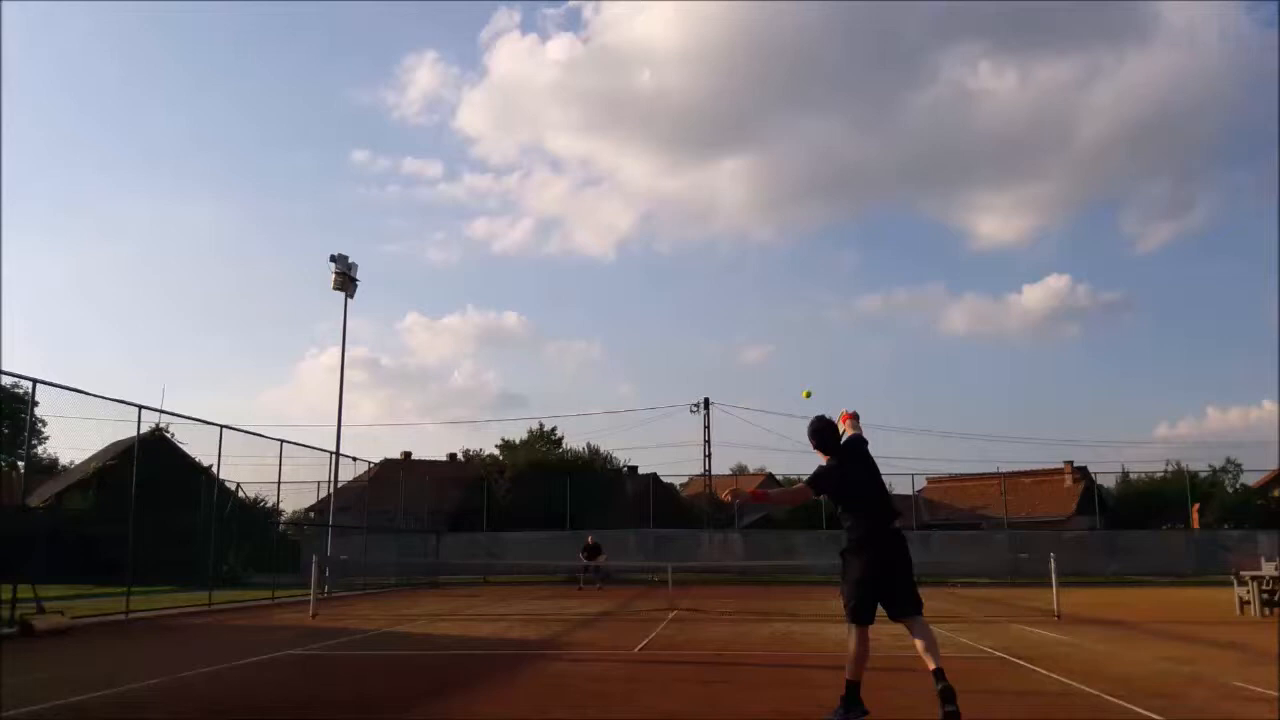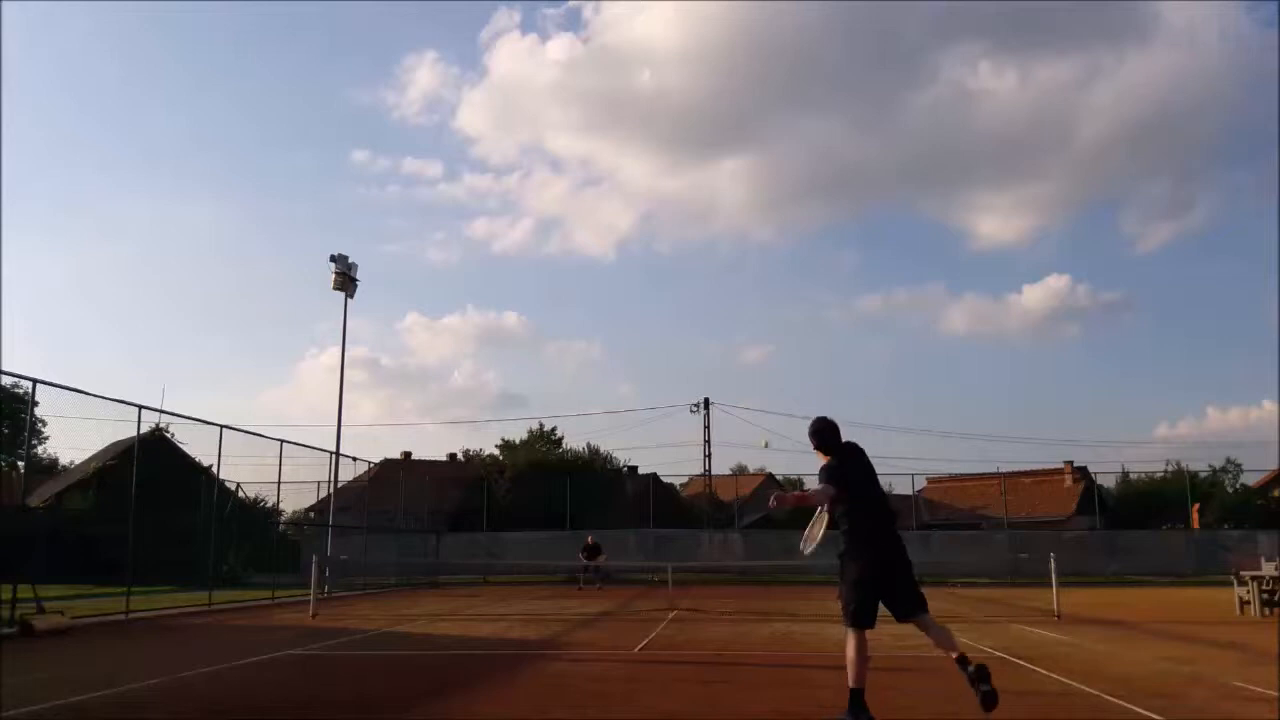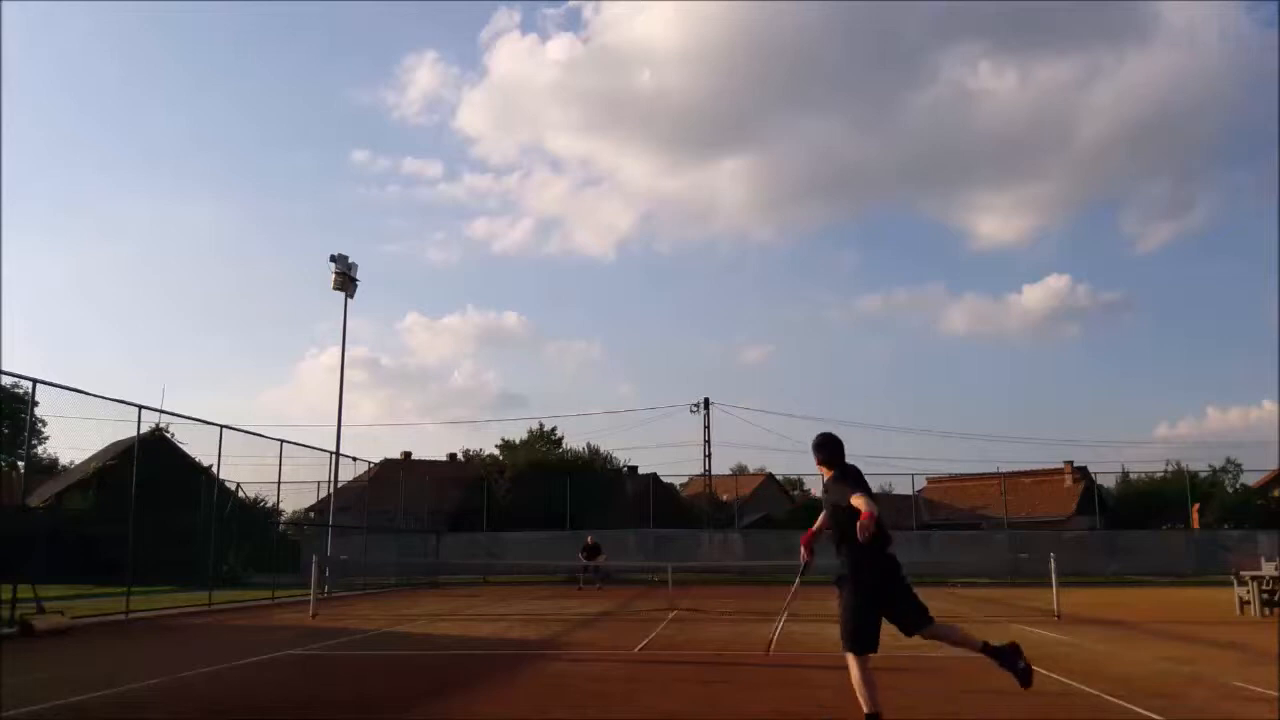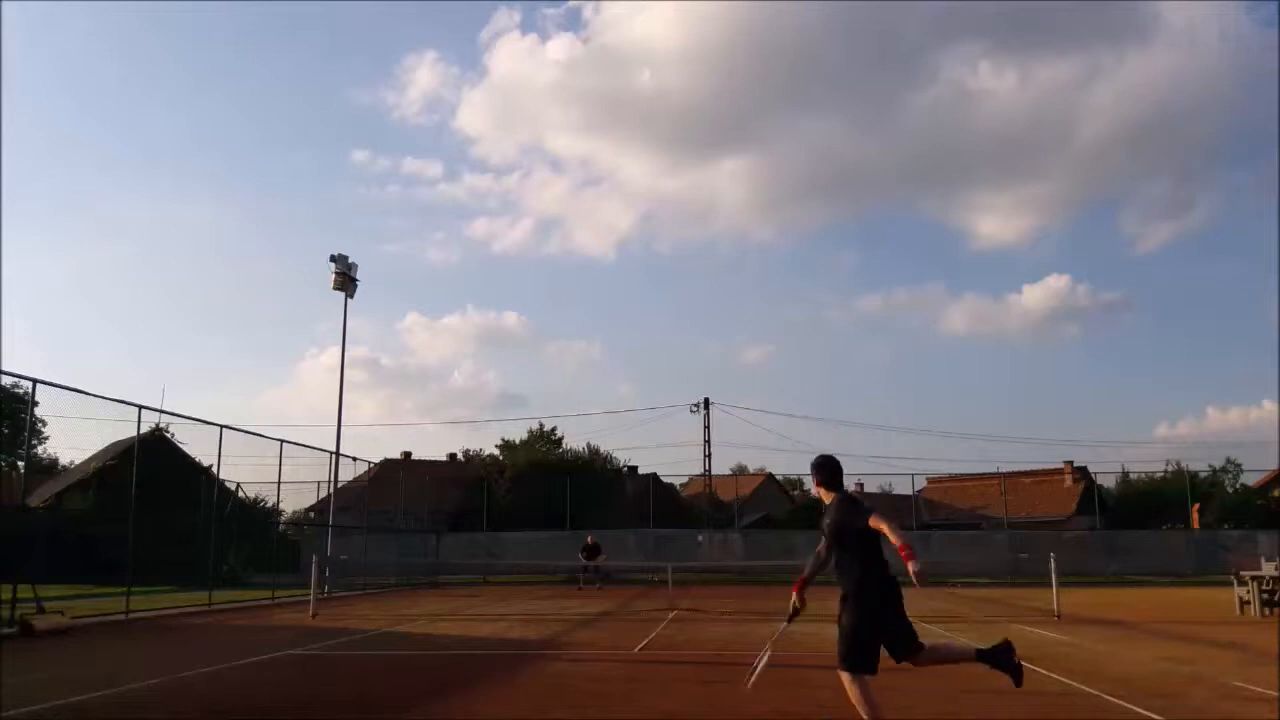
dt=0.1s
person 1, frame 1
left shoulder: (829, 471)
right shoulder: (856, 448)
left elbow: (799, 493)
right elbow: (853, 427)
left wrist: (752, 494)
right wrist: (848, 420)
left hip: (864, 551)
right hip: (893, 544)
left knee: (859, 628)
right knee: (913, 620)
right ankle: (940, 680)
person 1, frame 2
left shoulder: (830, 469)
right shoulder: (851, 452)
left elbow: (826, 493)
left wrist: (794, 498)
left hip: (861, 556)
right hip: (887, 548)
left knee: (855, 631)
right knee: (919, 617)
right ankle: (972, 669)
person 1, frame 3
left shoulder: (840, 483)
right shoulder: (848, 473)
left elbow: (864, 501)
left wrist: (867, 516)
right wrist: (810, 536)
left hip: (862, 577)
right hip: (884, 570)
left knee: (855, 654)
right knee: (926, 627)
right ankle: (1002, 654)
person 1, frame 4
left shoulder: (844, 505)
right shoulder: (833, 509)
left elbow: (885, 526)
right elbow: (824, 552)
left wrist: (909, 556)
right wrist: (801, 585)
left hip: (865, 597)
right hip: (882, 591)
left knee: (850, 671)
right knee: (918, 655)
right ankle: (994, 656)
